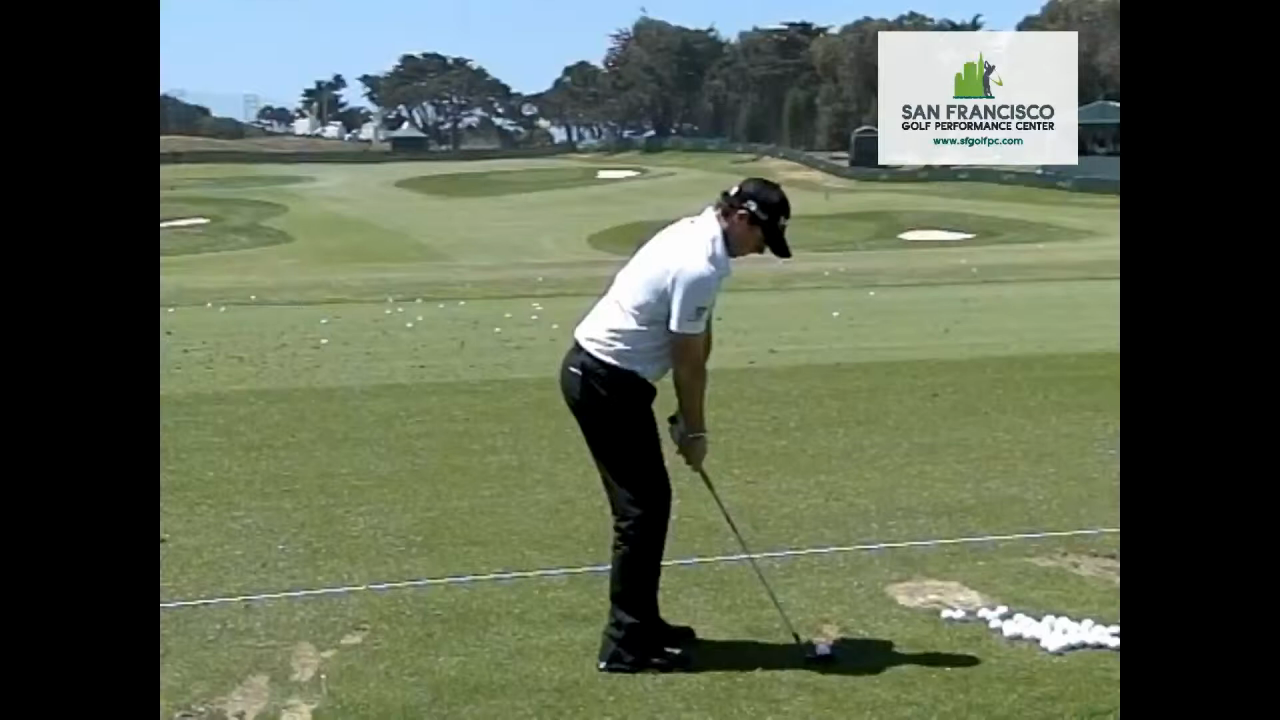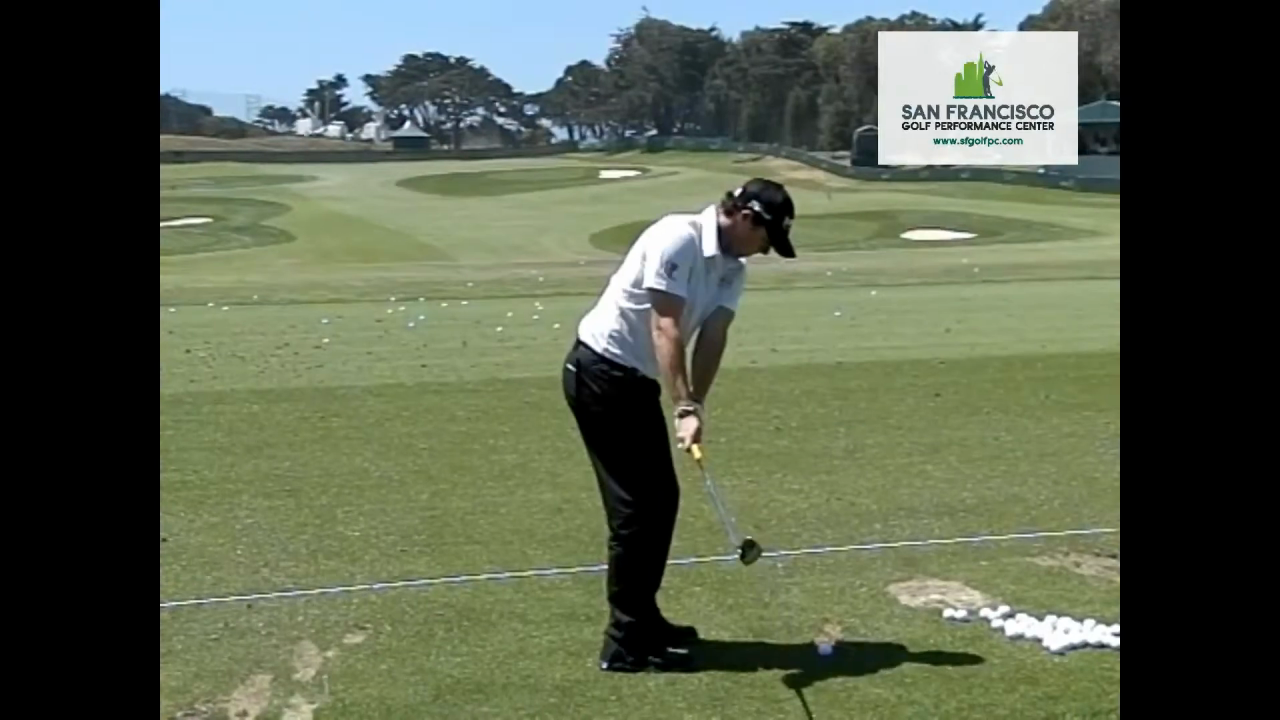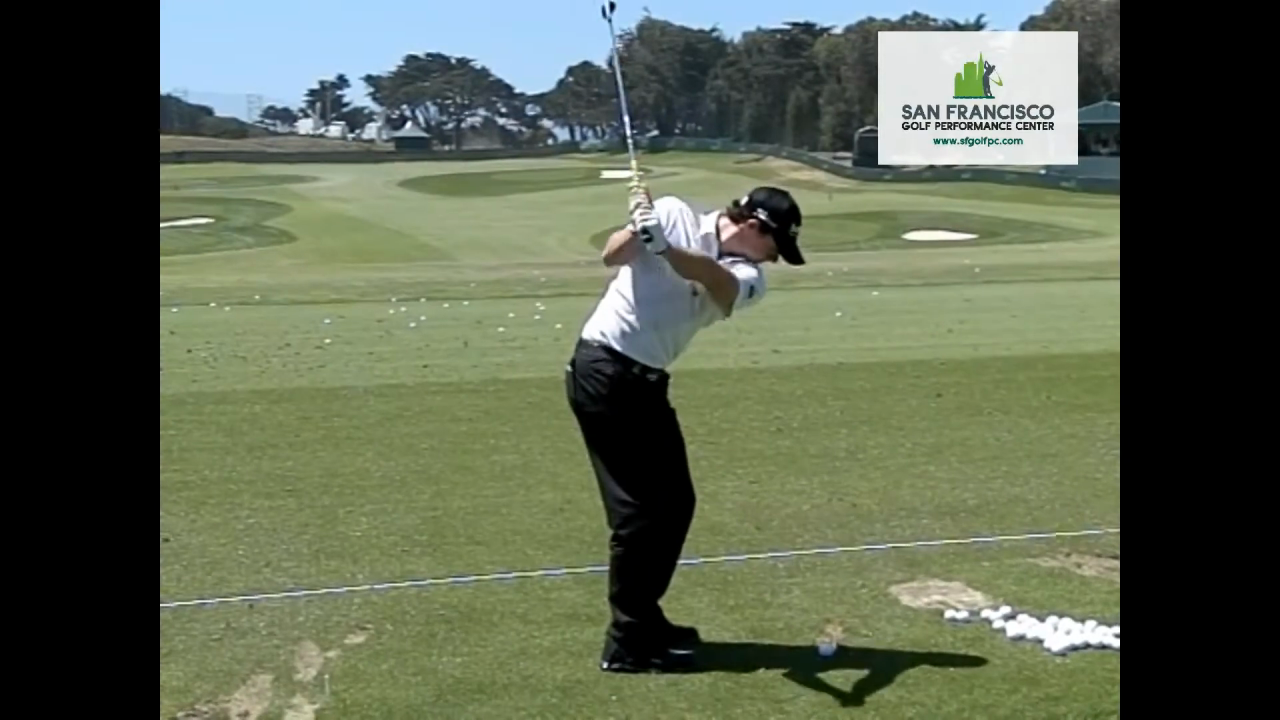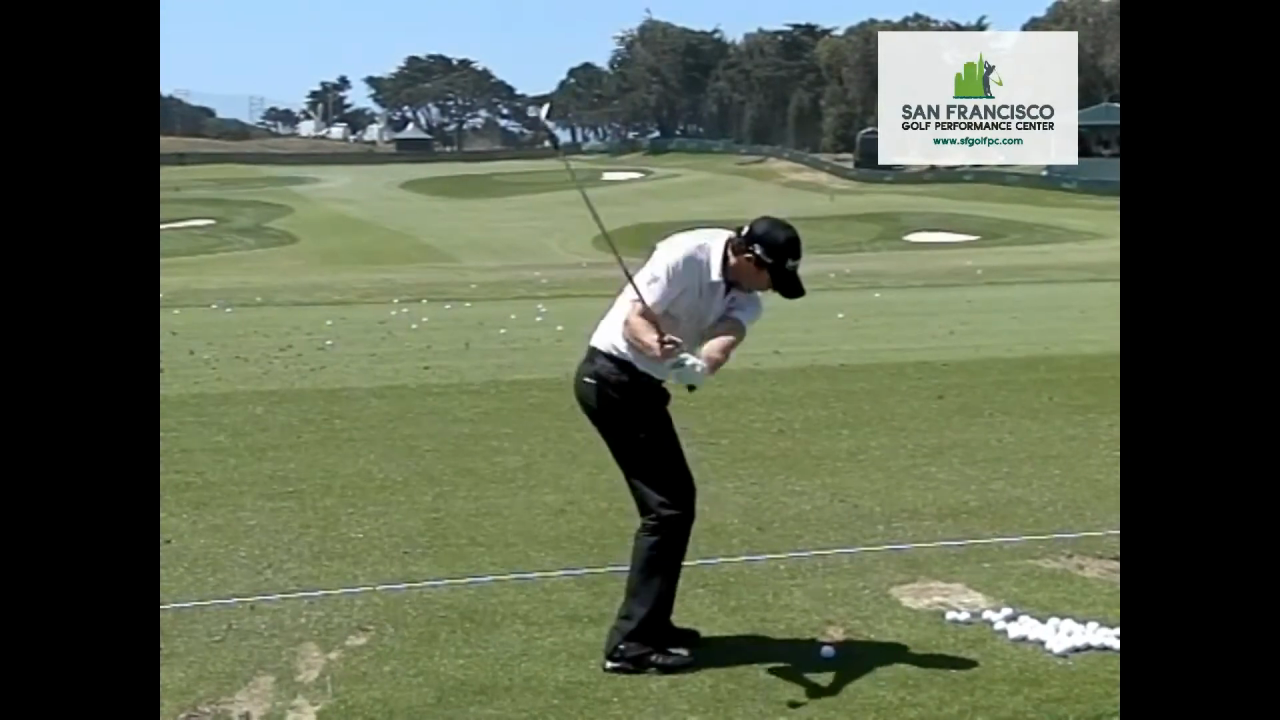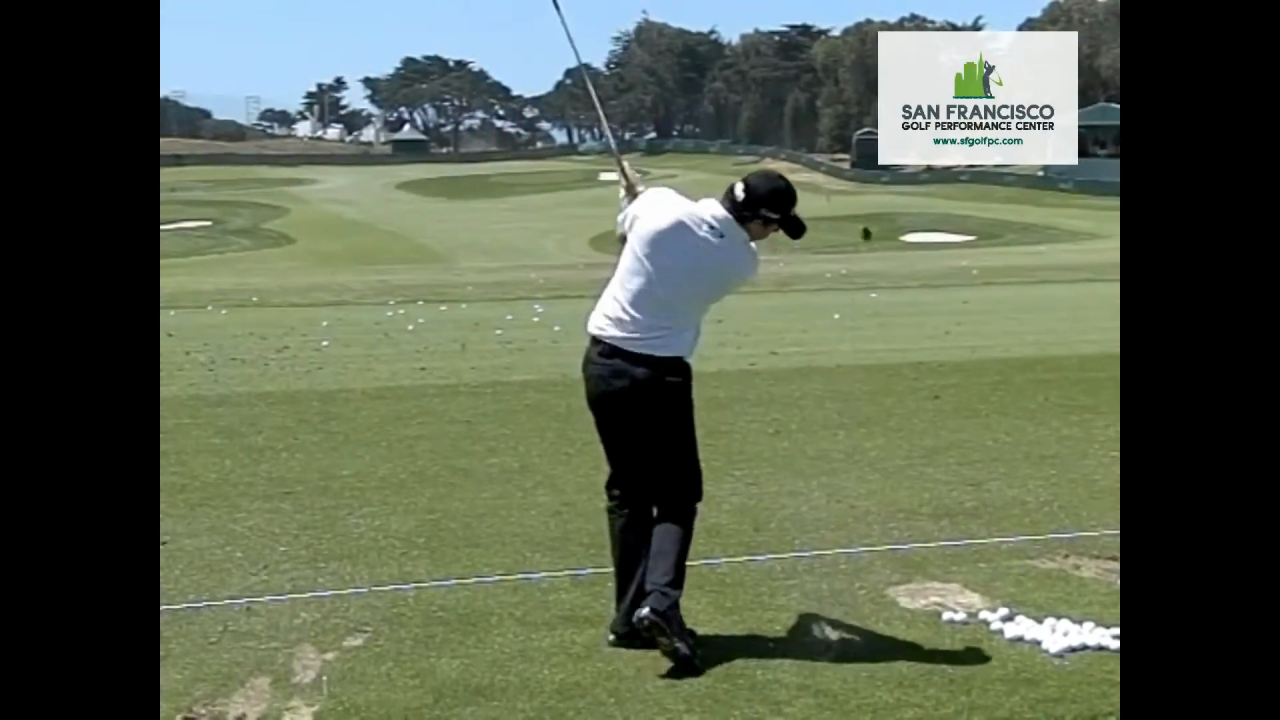
dt=1s
person 1, frame 1
left shoulder: (696, 234)
right shoulder: (698, 267)
left elbow: (700, 340)
right elbow: (688, 362)
left wrist: (687, 416)
right wrist: (695, 431)
left hip: (610, 375)
right hip: (604, 380)
left knee: (652, 499)
right knee: (641, 508)
left ankle: (641, 619)
right ankle: (625, 644)
person 1, frame 2
left shoulder: (732, 270)
right shoulder: (678, 237)
left elbow: (712, 339)
right elbow: (665, 327)
left wrist: (695, 406)
right wrist: (683, 407)
left hip: (636, 381)
right hip: (601, 374)
left knee: (661, 500)
right knee: (636, 507)
left ankle: (642, 618)
right ankle: (625, 643)
person 1, frame 3
left shoulder: (747, 276)
right shoulder: (674, 214)
left elbow: (712, 277)
right elbow: (612, 255)
left wrist: (667, 249)
right wrist: (637, 233)
left hip: (647, 380)
right hip: (604, 369)
left knee: (674, 503)
right knee: (637, 508)
left ankle: (644, 618)
right ankle: (627, 642)
person 1, frame 4
left shoulder: (747, 301)
right shoulder: (686, 251)
left elbow: (726, 340)
right elbow: (633, 322)
left wrist: (700, 365)
right wrist: (662, 353)
left hip: (639, 383)
right hip: (613, 377)
left knee: (677, 500)
right knee: (668, 507)
left ankle: (648, 621)
right ankle: (632, 642)
person 1, frame 5
left shoulder: (659, 204)
right shoulder: (742, 262)
left elbow: (626, 224)
left wrist: (631, 193)
left hip: (603, 363)
right hip: (659, 376)
left knee: (627, 492)
right knee: (676, 497)
left ankle: (632, 614)
right ankle: (659, 603)
